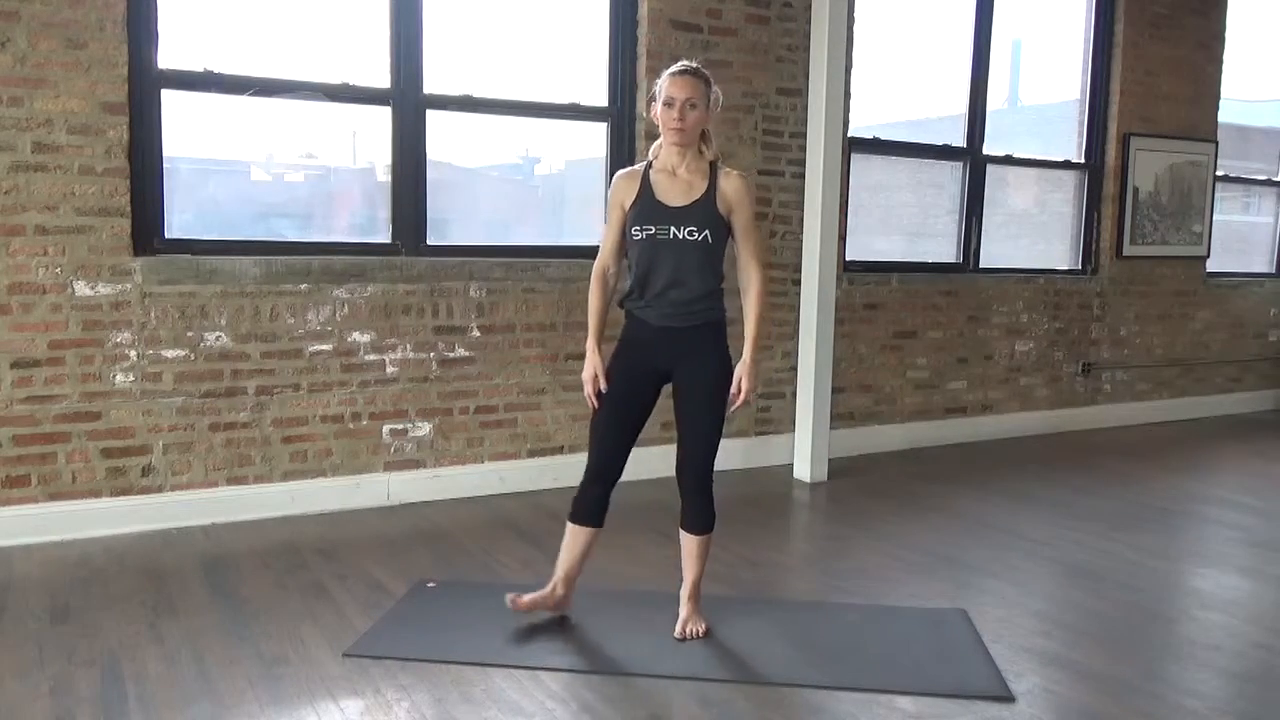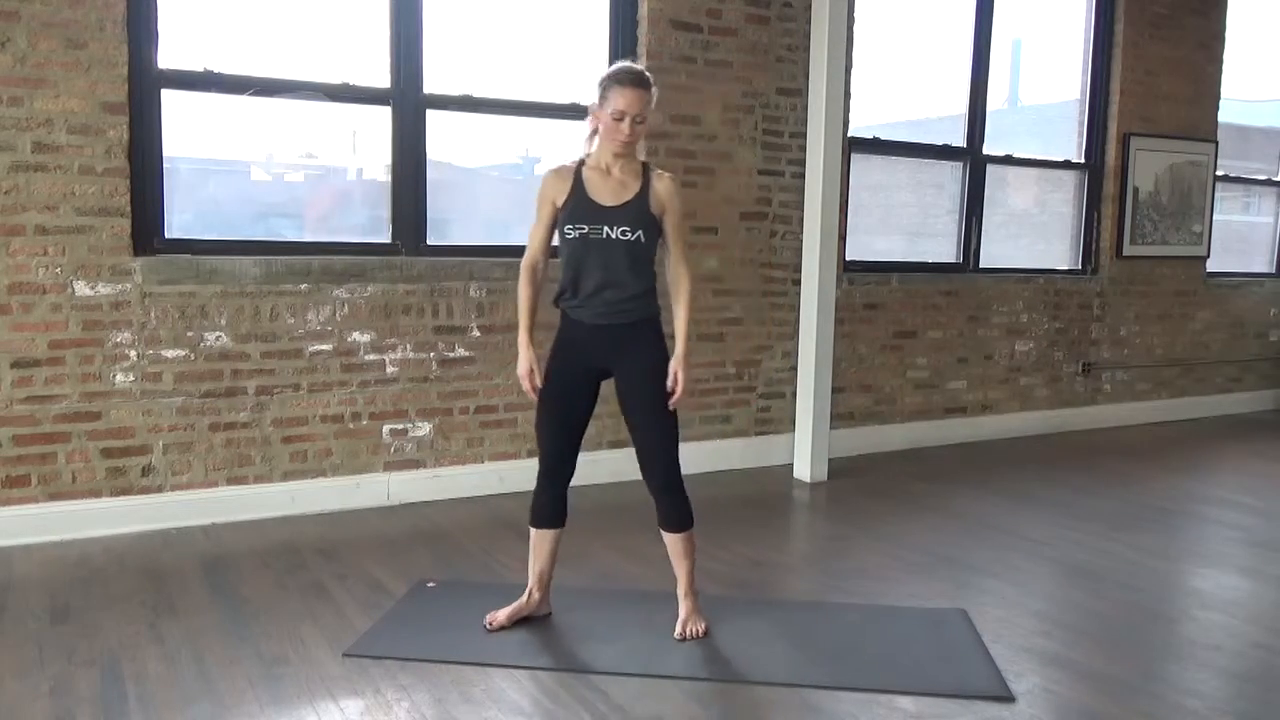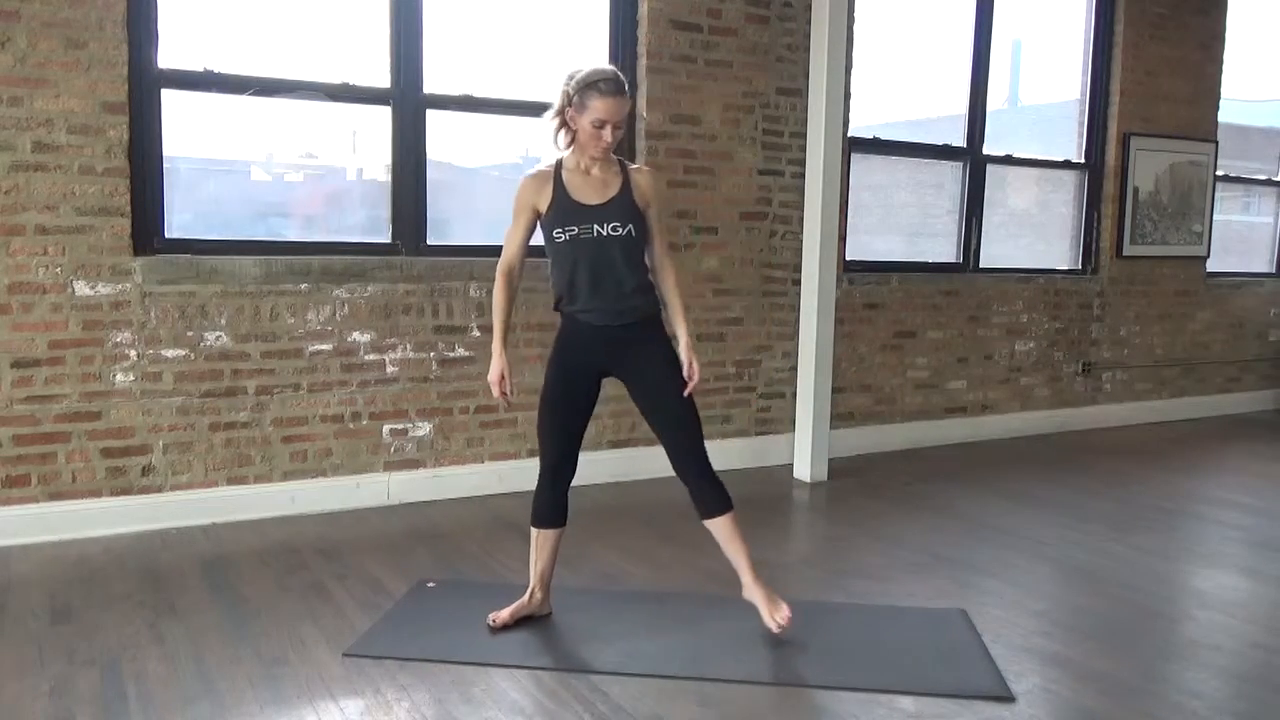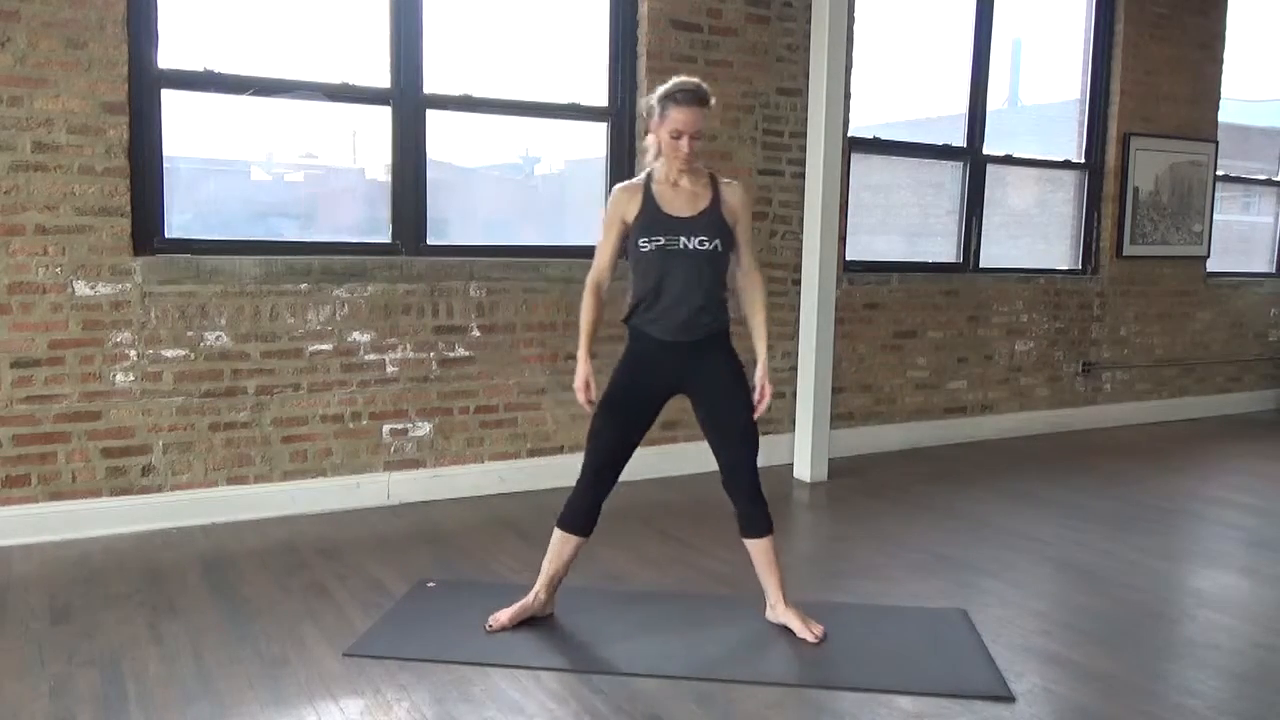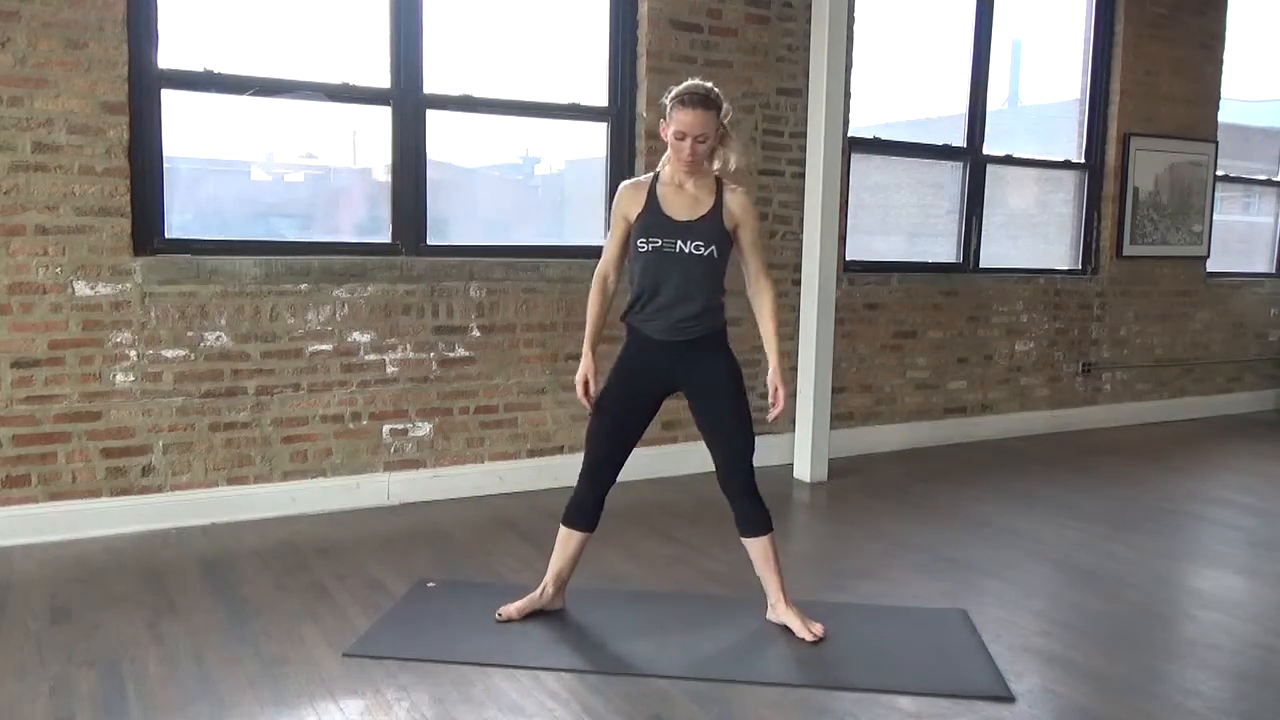
dt=0.4s
person 1, frame 1
left shoulder: (729, 186)
right shoulder: (627, 184)
left elbow: (751, 273)
right elbow: (604, 269)
left wrist: (748, 355)
right wrist: (591, 348)
left hip: (702, 346)
right hip: (640, 340)
left knee: (695, 477)
right knee: (600, 468)
left ankle: (689, 599)
right ankle: (560, 587)
person 1, frame 2
left shoulder: (660, 187)
right shoulder: (560, 181)
left elbow: (677, 270)
right elbow: (532, 264)
left wrist: (680, 350)
right wrist: (525, 343)
left hip: (638, 341)
right hip: (576, 339)
left knee: (661, 471)
right knee: (553, 469)
left ankle: (686, 597)
right ankle: (536, 593)
person 1, frame 3
left shoulder: (640, 182)
right shoulder: (540, 186)
left elbow: (660, 262)
right elbow: (508, 268)
left wrist: (684, 338)
right wrist: (499, 348)
left hip: (643, 337)
right hip: (577, 341)
left knee: (692, 461)
right knee: (554, 469)
left ankle: (752, 583)
right ankle: (536, 594)
person 1, frame 4
left shoulder: (730, 197)
right shoulder: (628, 197)
left elbow: (748, 278)
right elbow: (599, 279)
left wrist: (762, 359)
right wrist: (583, 357)
left hip: (712, 356)
right hip: (648, 354)
left knee: (743, 480)
right knee: (595, 476)
left ankle: (778, 603)
right ankle: (540, 595)
person 1, frame 5
left shoulder: (735, 202)
right shoulder: (633, 194)
left elbow: (759, 284)
right elbow: (606, 274)
left wrist: (775, 363)
right wrist: (588, 352)
left hip: (707, 355)
right hip: (643, 351)
left knee: (739, 479)
right knee: (595, 472)
left ankle: (778, 602)
right ankle: (551, 589)
